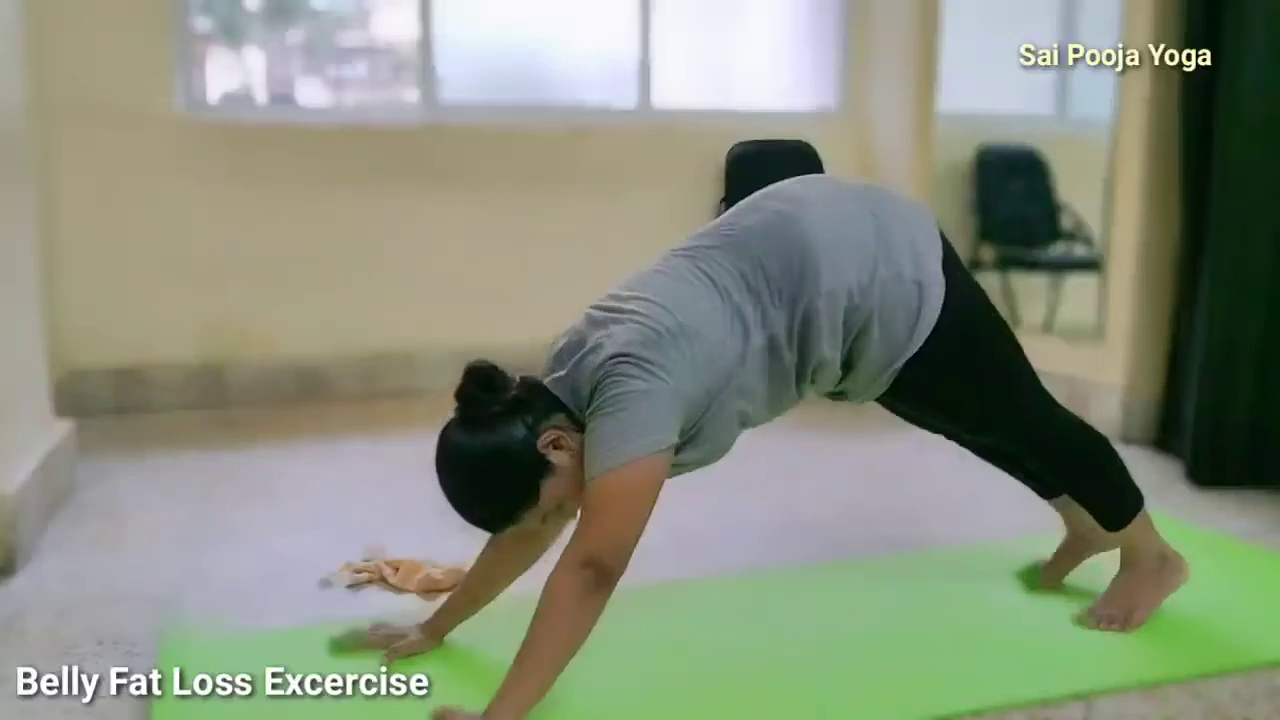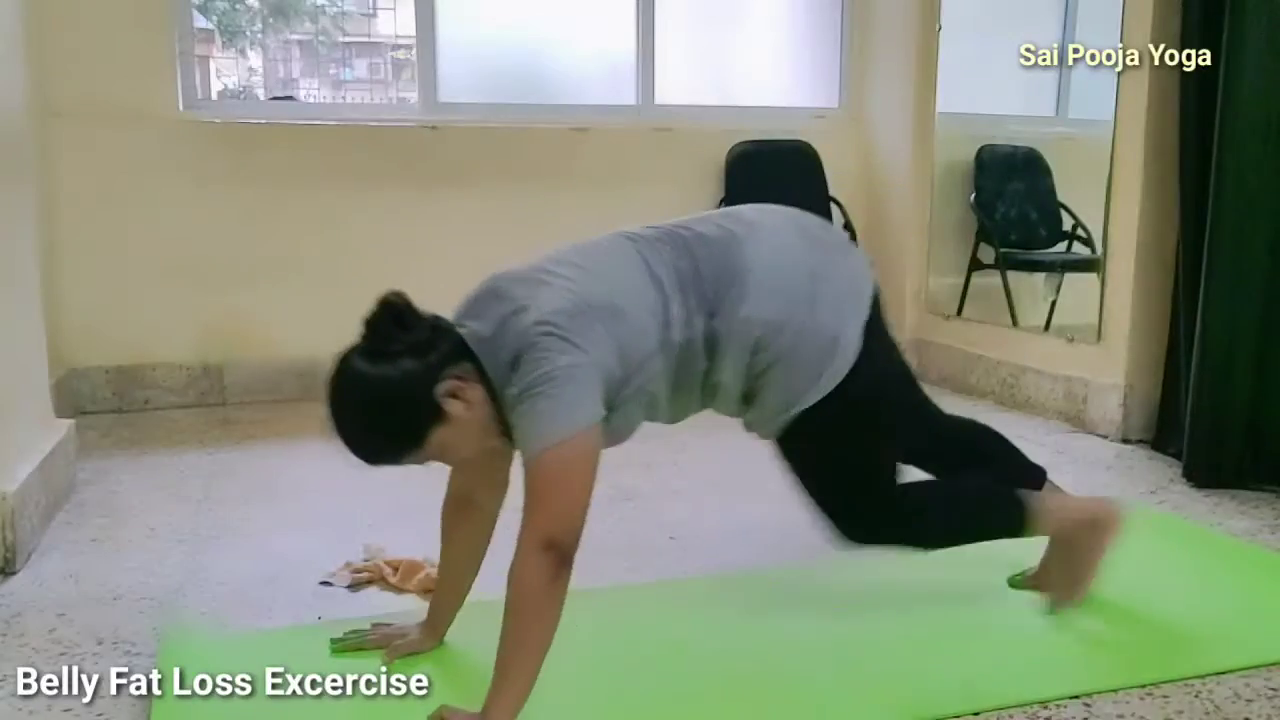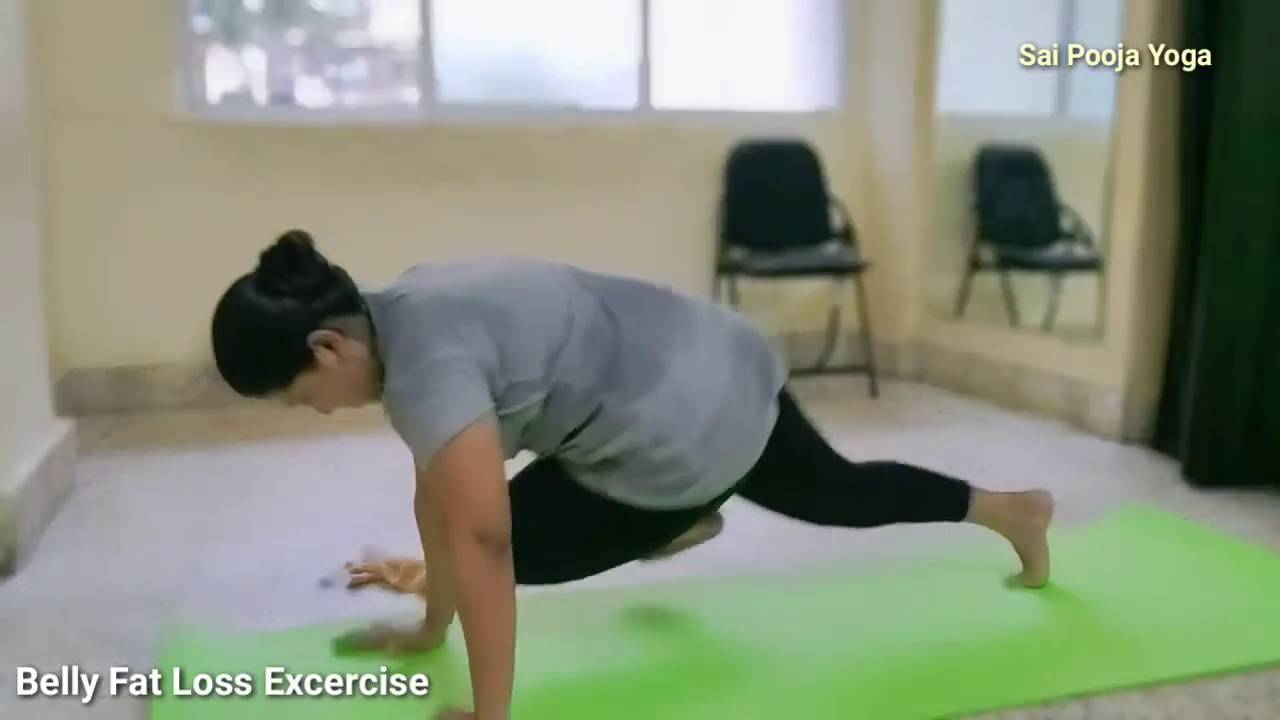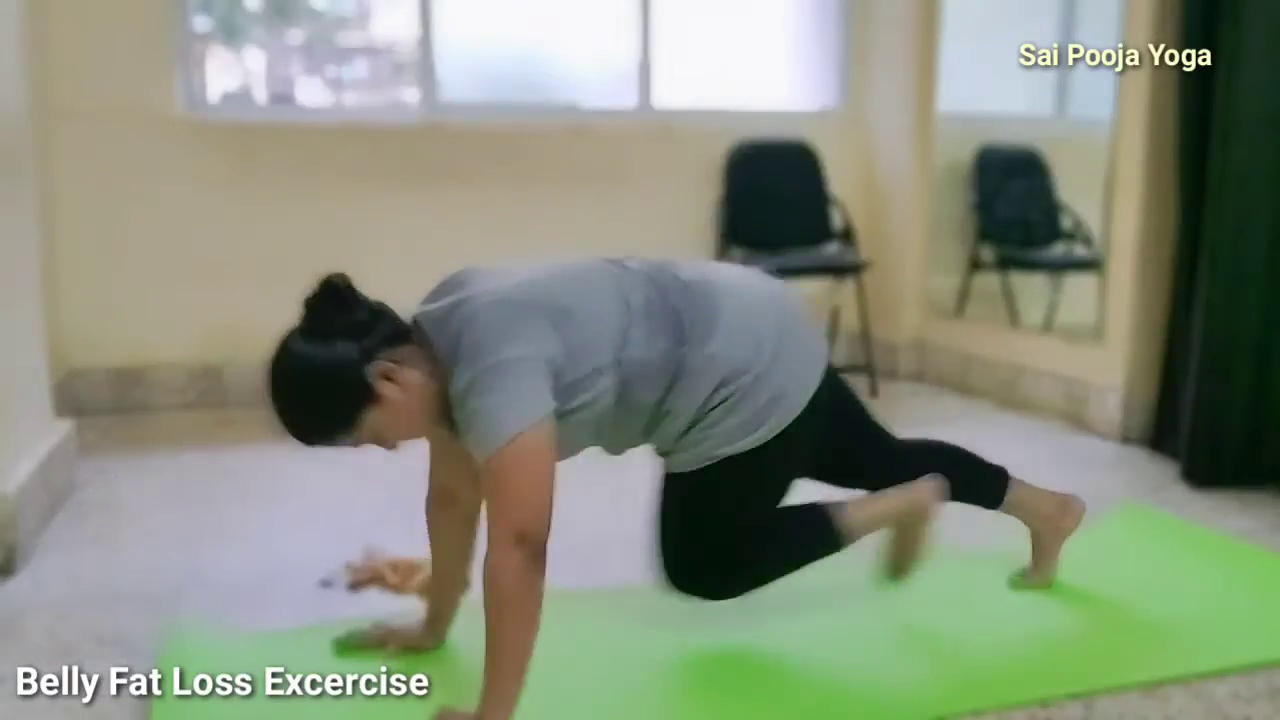
dt=0.5s
person 1, frame 1
left shoulder: (628, 394)
right shoulder: (555, 393)
left elbow: (590, 569)
right elbow: (530, 532)
right wrist: (434, 627)
left hip: (879, 274)
right hip: (814, 238)
left knee: (1020, 417)
right knee: (968, 418)
left ankle: (1152, 557)
right ankle: (1086, 525)
person 1, frame 2
left shoulder: (545, 369)
right shoulder: (468, 348)
left elbow: (547, 549)
right elbow: (471, 500)
right wrist: (431, 627)
left hip: (798, 316)
right hip: (770, 266)
left knee: (864, 513)
right knee: (917, 430)
left ankle: (1074, 518)
right ankle: (1054, 507)
person 1, frame 3
left shoulder: (423, 364)
right shoulder: (408, 310)
left elbow: (481, 544)
right elbow: (438, 488)
right wrist: (434, 624)
left hip: (683, 433)
right hip: (718, 365)
left knee: (513, 533)
right knee: (835, 494)
left ankle: (663, 529)
right ankle: (1015, 510)
person 1, frame 4
left shoulder: (489, 367)
right shoulder: (435, 340)
left elbow: (519, 544)
right elbow: (452, 497)
right wrist: (431, 625)
left hip: (746, 374)
right hip: (750, 333)
left knee: (702, 566)
right knee: (876, 456)
left ankle: (898, 508)
right ankle: (1048, 509)
